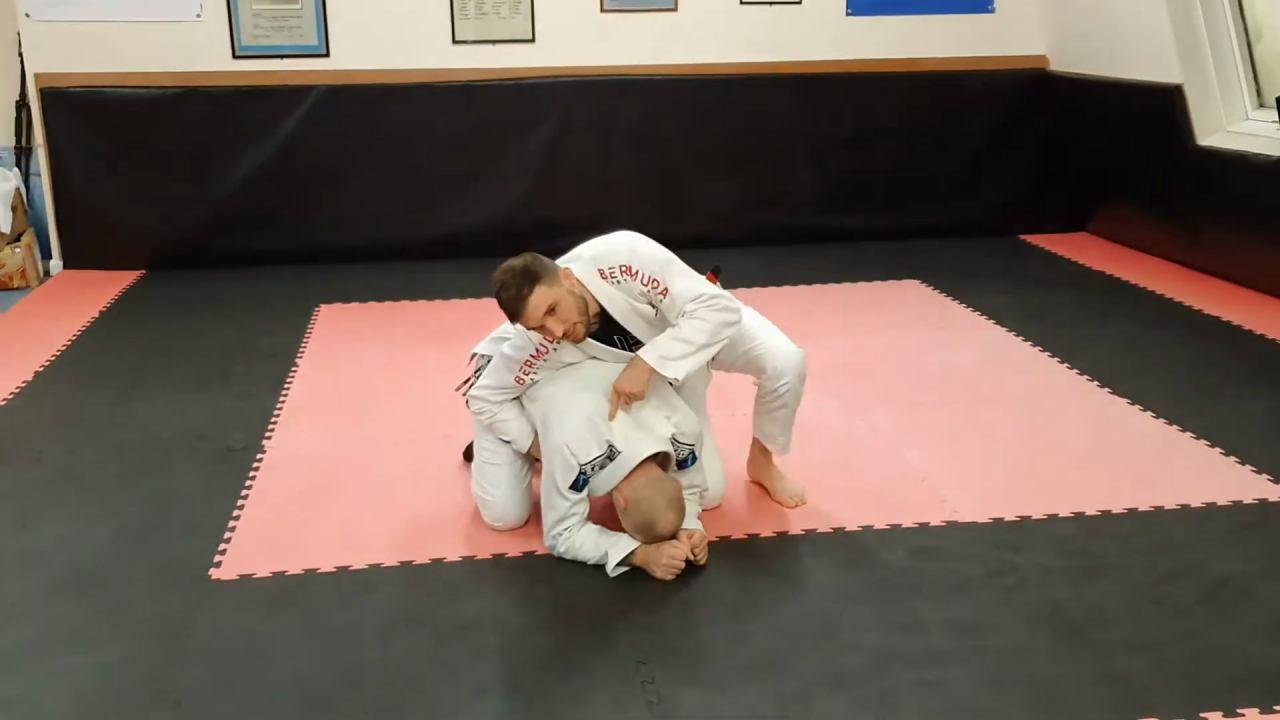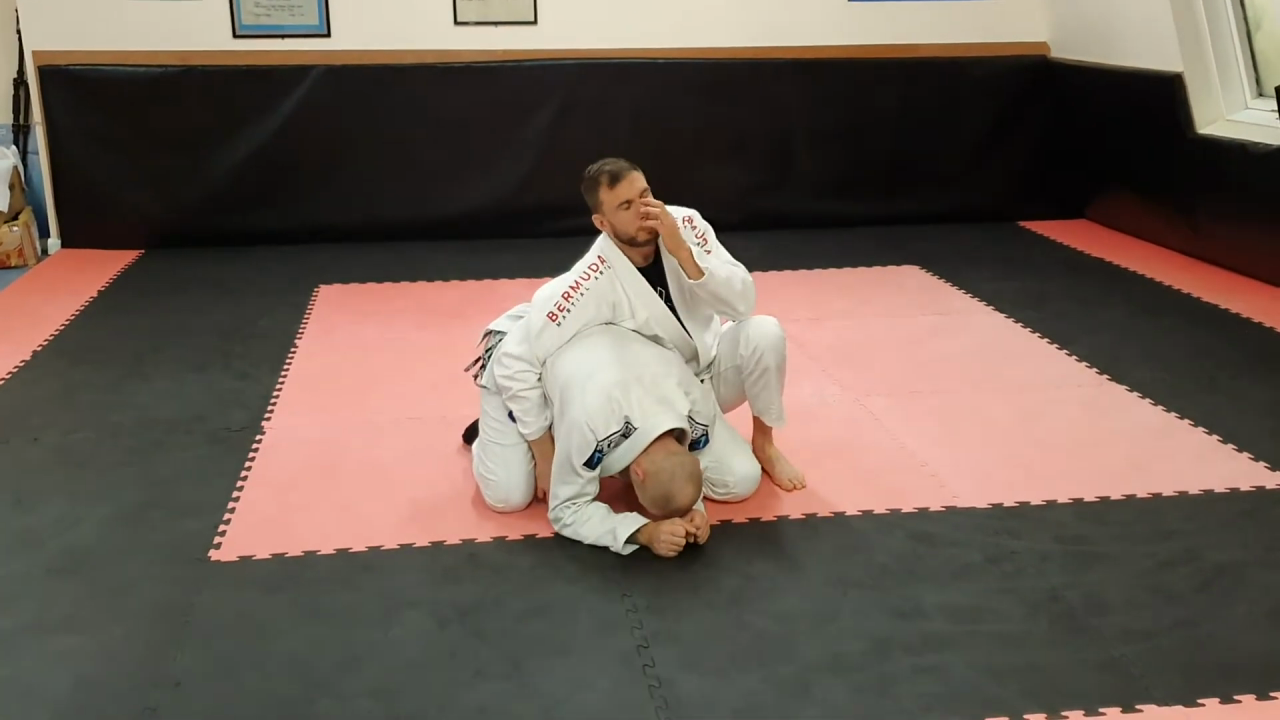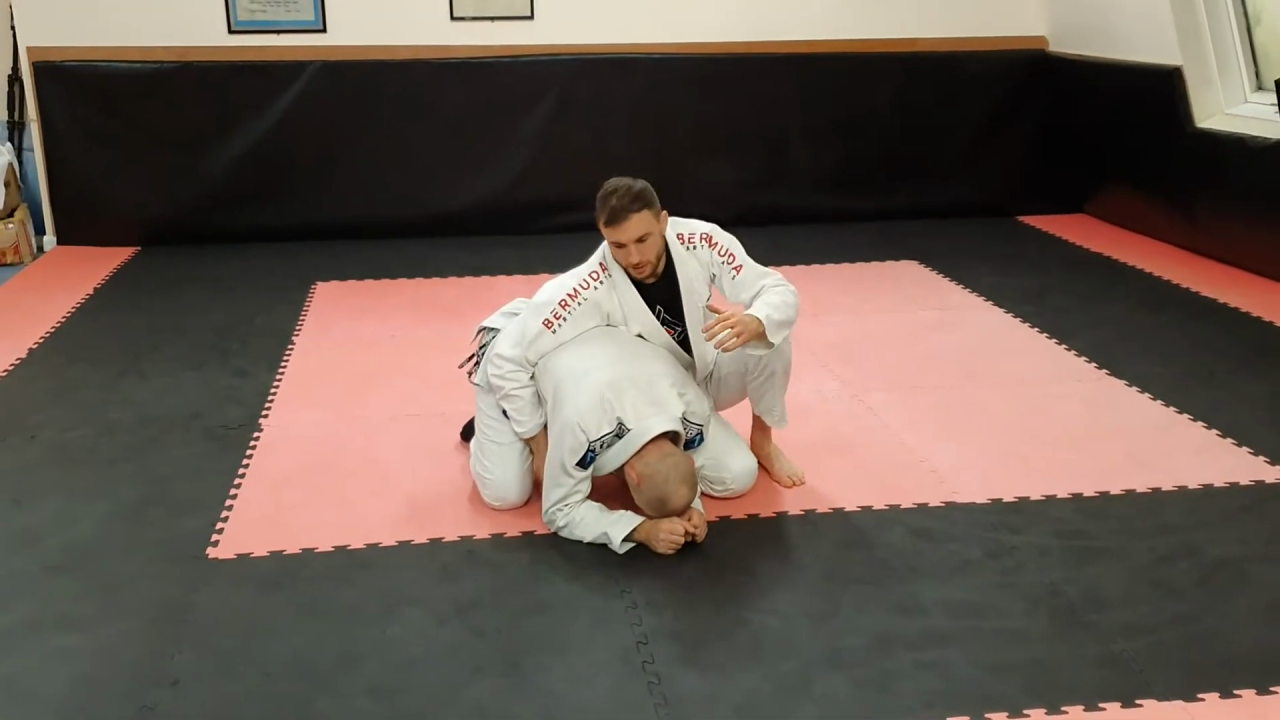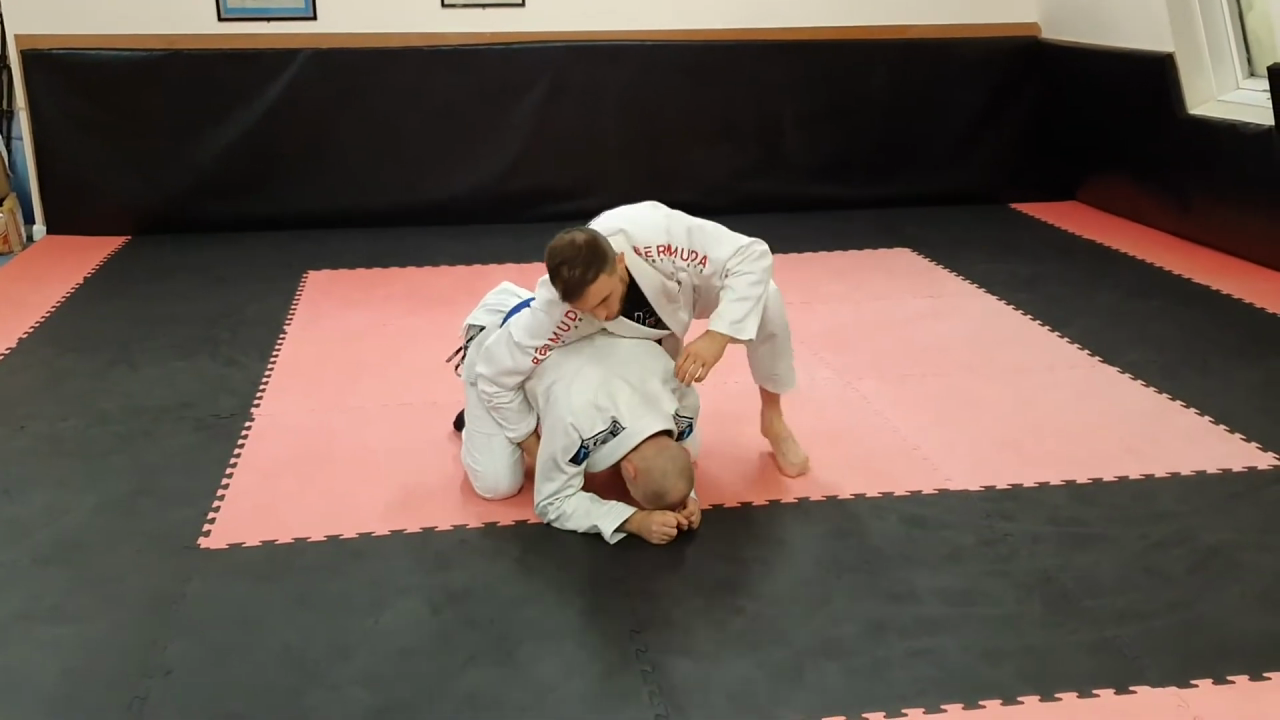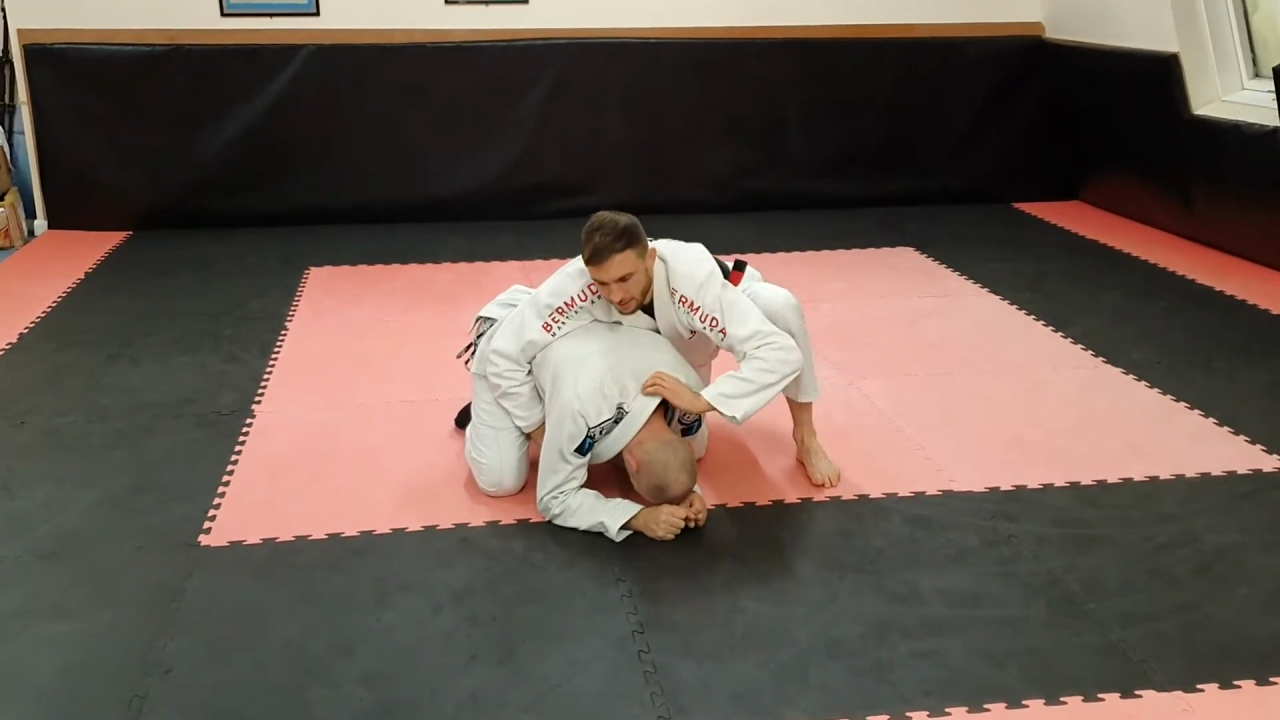
dt=1s
person 1, frame 1
left shoulder: (624, 257)
right shoulder: (538, 344)
left elbow: (718, 310)
right elbow: (485, 399)
left wrist: (646, 363)
left hip: (706, 324)
right hip: (655, 377)
left knee: (785, 363)
right knee: (706, 491)
left ankle: (762, 461)
person 1, frame 2
left shoulder: (685, 223)
right shoulder: (591, 283)
left elbow: (741, 301)
right elbow: (513, 363)
left wrist: (681, 250)
right wrist: (545, 454)
left hip: (711, 364)
left knee: (764, 332)
right knee: (734, 481)
left ankle: (763, 443)
person 1, frame 3
left shoulder: (700, 241)
right shoulder: (586, 288)
left elbow: (780, 292)
right elbow: (506, 361)
left wrist: (752, 323)
right wrist: (542, 452)
left hip: (708, 368)
left knee: (769, 343)
left ankle: (762, 442)
person 1, frame 4
left shoulder: (653, 231)
right shoulder: (552, 311)
left elbow: (751, 254)
right elbow: (494, 378)
left wrist: (717, 336)
right wrist: (536, 451)
left hip: (679, 281)
left knee: (762, 304)
left ankle: (772, 419)
person 1, frame 5
left shoulder: (694, 276)
right shoulder: (575, 284)
left elbow: (783, 354)
right elbow: (503, 357)
left wrist: (700, 399)
left hip: (717, 301)
left knee: (779, 306)
left ankle: (805, 437)
person 2, frame 1
left shoulder: (684, 428)
right shoulder: (570, 449)
left elbow: (688, 487)
right elbow: (562, 534)
left wrist: (690, 530)
right wrist: (640, 554)
right knee: (503, 516)
person 2, frame 2
left shoulder: (701, 408)
right shoulder: (588, 422)
left elbow: (685, 468)
right elbow: (567, 510)
left wrist: (691, 509)
right wrist: (647, 532)
right knee: (509, 496)
right ankle: (492, 430)
person 2, frame 3
left shoulder: (693, 408)
right shoulder: (578, 421)
right elbow: (560, 510)
left wrist: (690, 509)
right wrist: (642, 530)
right knee: (504, 493)
right ankle: (488, 422)
person 2, frame 4
left shoulder: (683, 398)
right shoulder: (574, 417)
left elbow: (670, 461)
right elbow: (552, 503)
left wrist: (684, 496)
right wrist: (635, 521)
right knee: (496, 486)
right ankle: (477, 418)
person 2, frame 5
left shoulder: (687, 387)
right shoulder: (579, 405)
left elbow: (679, 457)
right elbow: (555, 499)
left wrist: (686, 493)
right wrist: (639, 517)
right knee: (500, 482)
right ankle: (482, 413)
